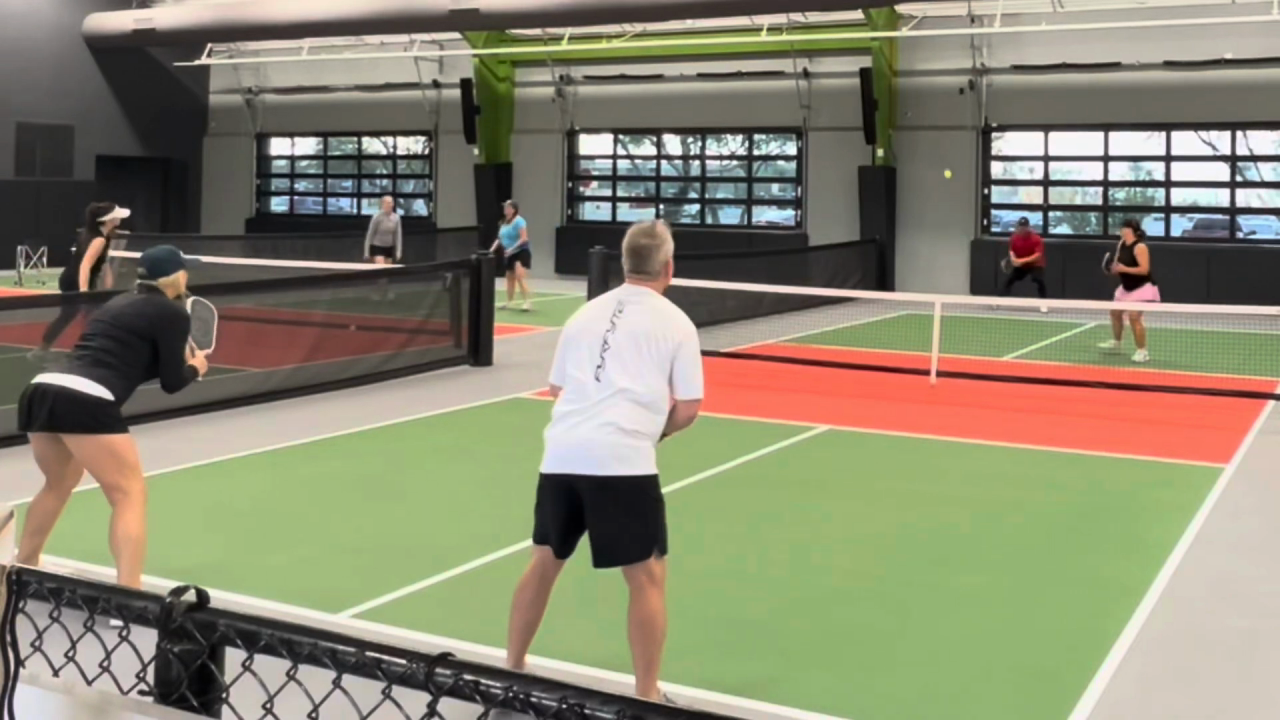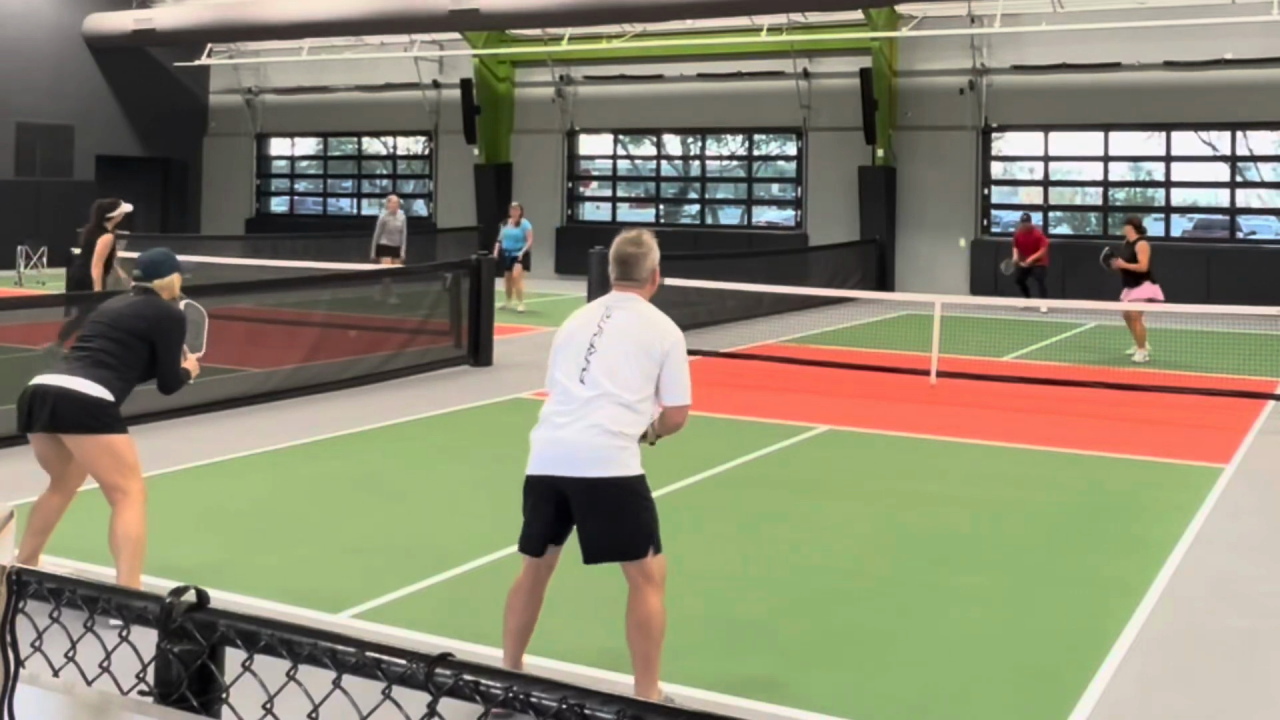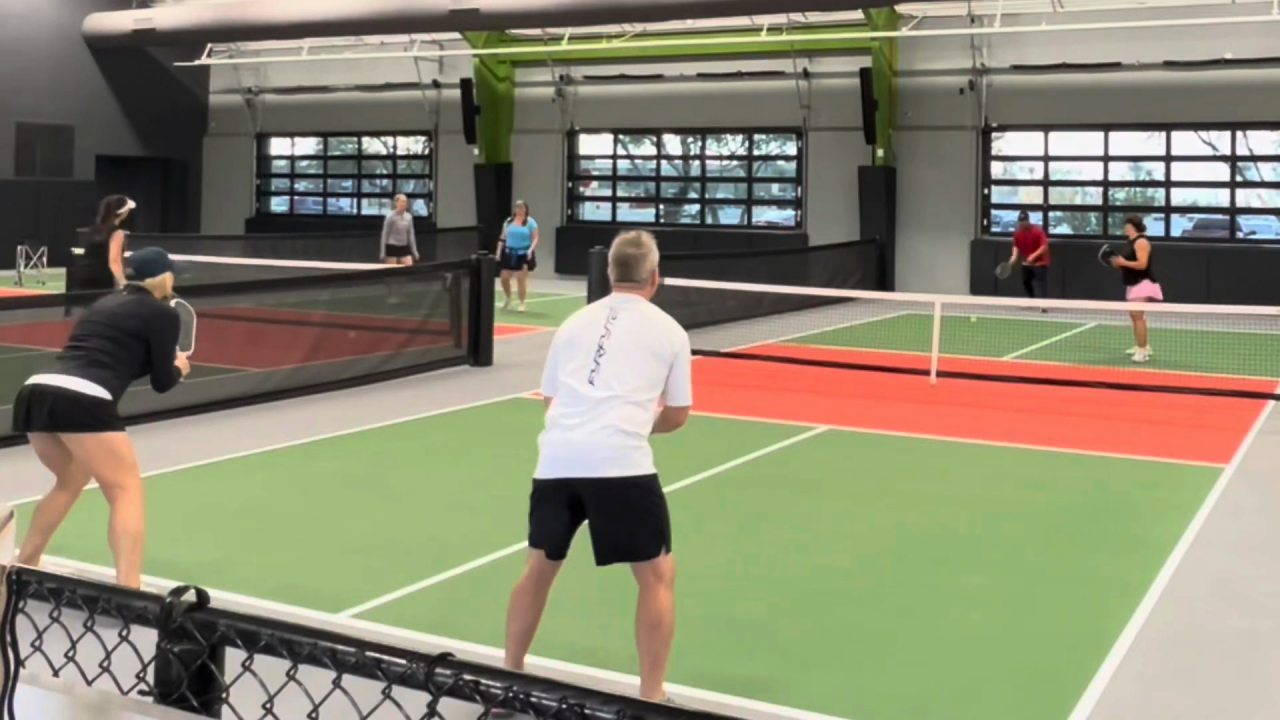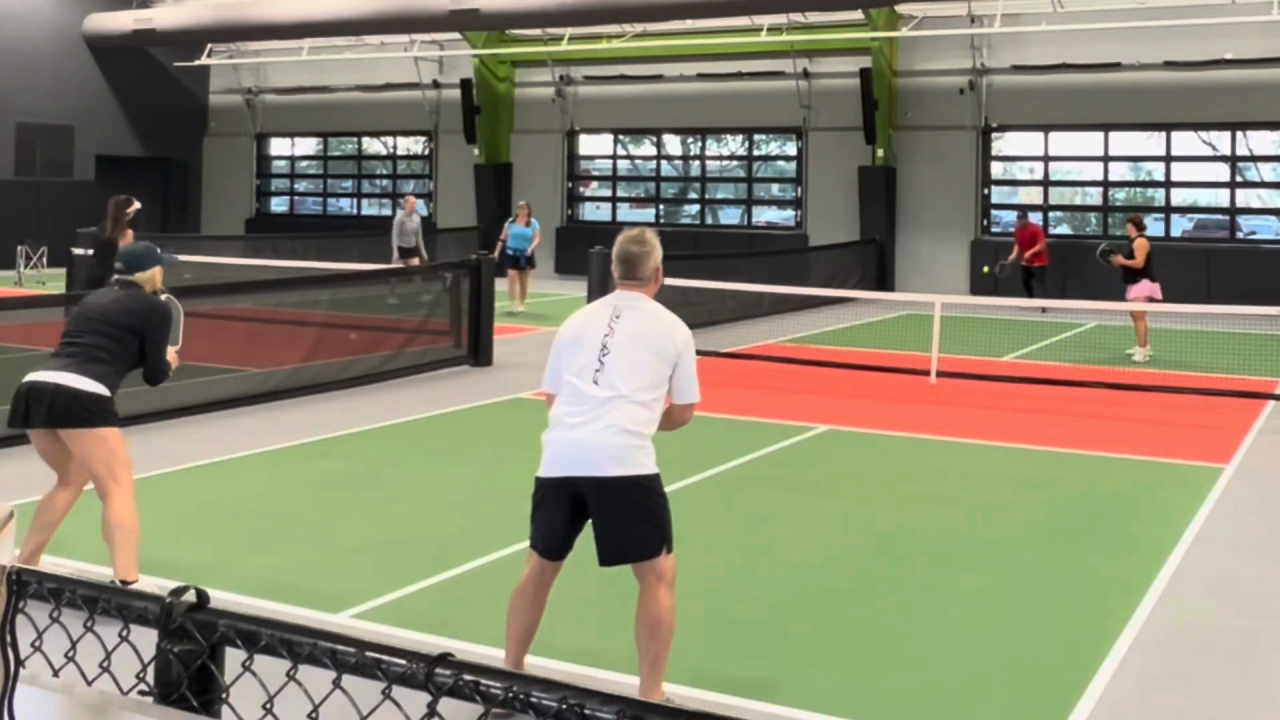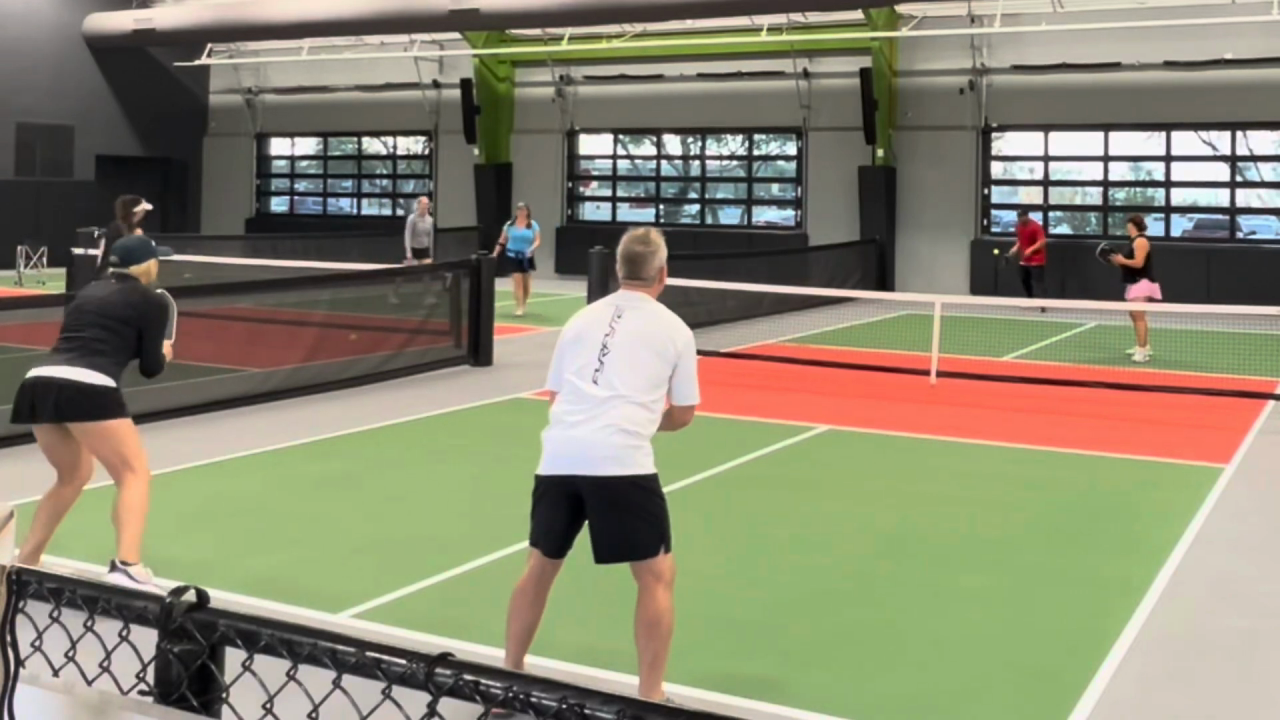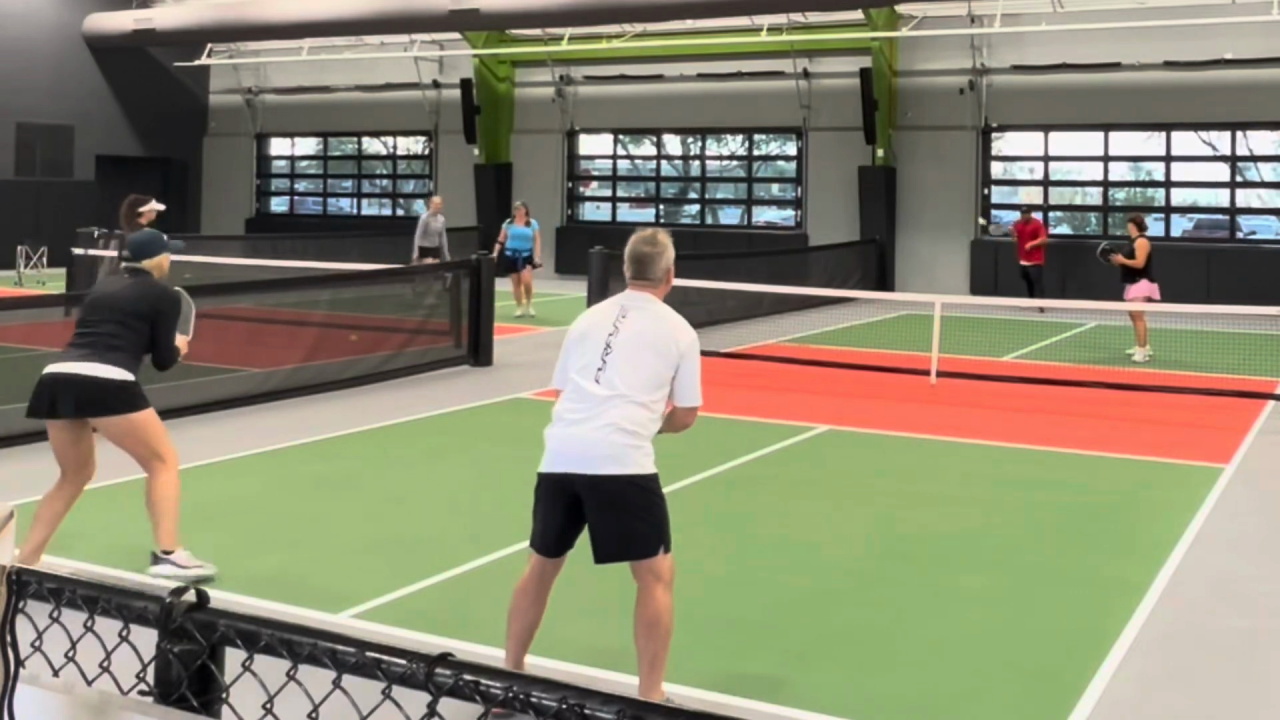
dt=0.2s
person 1, frame 1
left shoulder: (586, 314)
right shoulder: (676, 324)
right elbow: (687, 410)
left hip: (561, 455)
right hip: (622, 462)
left knee: (544, 561)
right knee: (647, 577)
left ankle: (511, 673)
right ankle: (646, 699)
person 1, frame 2
left shoulder: (576, 321)
right shoulder: (664, 330)
right elbow: (675, 418)
left hip: (547, 457)
right hip: (609, 463)
left knee: (536, 564)
right knee: (647, 576)
left ankle: (508, 677)
right ankle: (647, 697)
person 1, frame 3
left shoulder: (574, 323)
right shoulder: (668, 331)
right elbow: (675, 416)
left hip: (557, 459)
right hip: (621, 464)
left knee: (540, 566)
right knee: (657, 576)
right ankle: (651, 698)
person 1, frame 4
left shoulder: (577, 320)
right shoulder: (673, 329)
right elbow: (682, 413)
left hip: (560, 459)
right hip: (624, 463)
left knee: (540, 566)
right knee: (658, 576)
right ankle: (651, 699)
person 1, frame 5
left shoulder: (582, 319)
right shoulder: (674, 330)
right elbow: (682, 415)
left hip: (559, 458)
right hip: (621, 463)
left knee: (541, 565)
right knee: (656, 575)
right ankle: (650, 700)
person 1, frame 6
left shoulder: (589, 318)
right shoulder: (678, 330)
right elbow: (684, 417)
left hip: (561, 456)
right hip: (621, 462)
left knee: (542, 565)
right knee: (656, 575)
left ankle: (509, 677)
right ankle: (650, 700)
person 2, frame 1
left shoulder: (120, 302)
right shoulder: (172, 313)
right elbow: (171, 383)
left wrist: (177, 358)
right wrist: (195, 367)
left hip: (40, 391)
right hip: (85, 402)
left knee: (60, 483)
right knee: (129, 494)
person 2, frame 2
left shoulder: (113, 304)
right shoulder: (169, 315)
right elbow: (167, 384)
left wrist: (170, 361)
right wrist: (188, 370)
left hip: (39, 392)
right hip: (84, 402)
left knee: (63, 483)
right knee: (129, 494)
person 2, frame 3
left shoulder: (106, 302)
right shoulder: (163, 314)
right elbow: (162, 382)
left wrist: (162, 361)
right wrist: (179, 368)
left hip: (36, 392)
right hip: (82, 401)
left knee: (71, 480)
right knee: (126, 491)
left ankle: (23, 570)
right ankle: (128, 592)
person 2, frame 4
left shoulder: (95, 297)
right shoulder: (155, 309)
right elbow: (154, 376)
left wrist: (152, 355)
right wrist: (169, 362)
left hip: (34, 389)
right hip: (81, 396)
left knee: (74, 477)
right knee: (118, 488)
left ankle: (23, 569)
right ankle: (126, 584)
person 2, frame 5
left shoulder: (91, 290)
right shoulder: (152, 302)
right elbow: (150, 368)
left wrist: (147, 349)
right wrist: (163, 354)
left hip: (39, 383)
right hip: (87, 390)
left knee: (74, 475)
right knee: (135, 475)
left ankle: (24, 567)
right ankle: (126, 564)
person 2, frame 6
left shoulder: (104, 286)
right shoulder: (164, 295)
right elbow: (162, 361)
left wrist: (163, 342)
right wrist: (178, 348)
left hip: (57, 379)
right hip: (106, 384)
left knee: (74, 476)
right knee: (163, 462)
left ankle: (25, 567)
right ankle: (168, 554)
